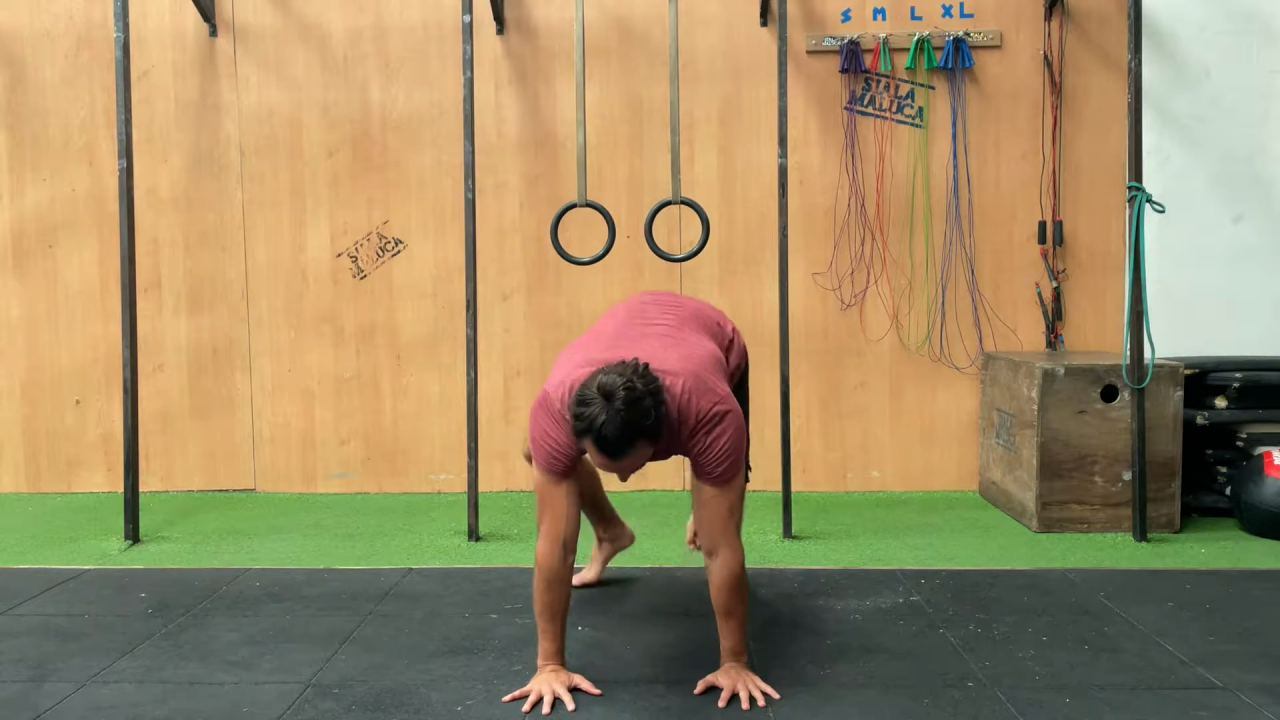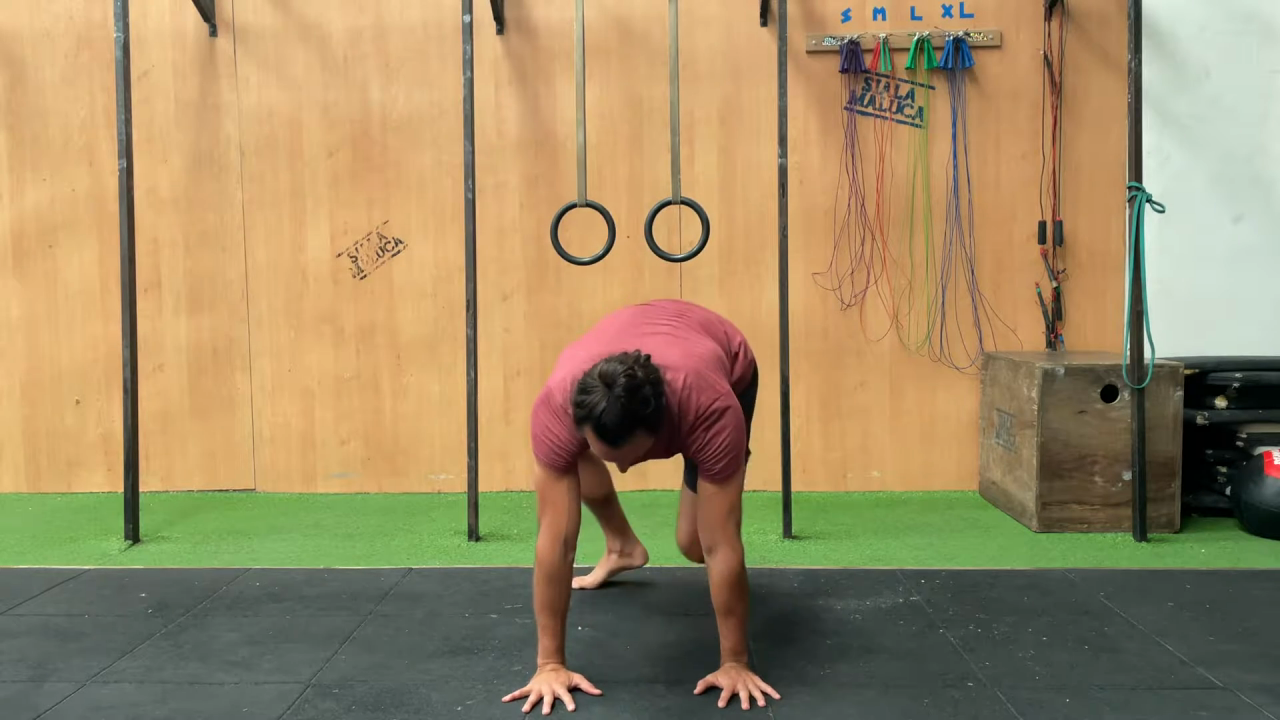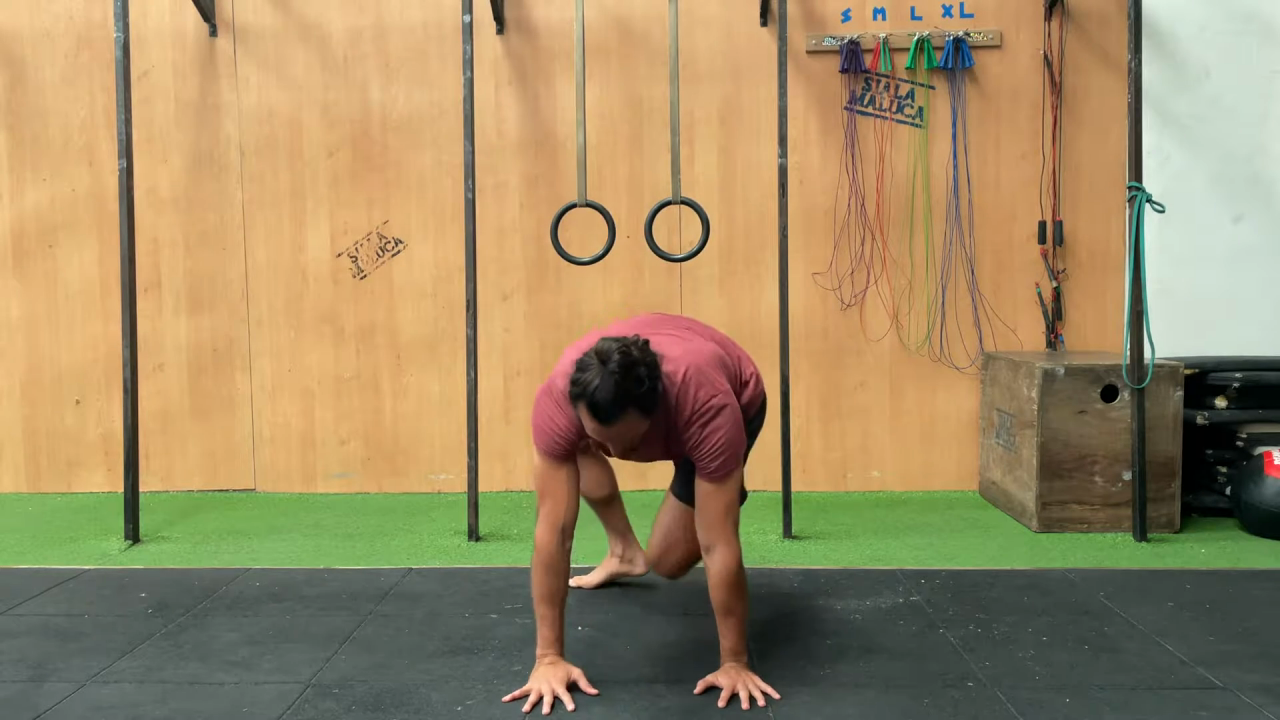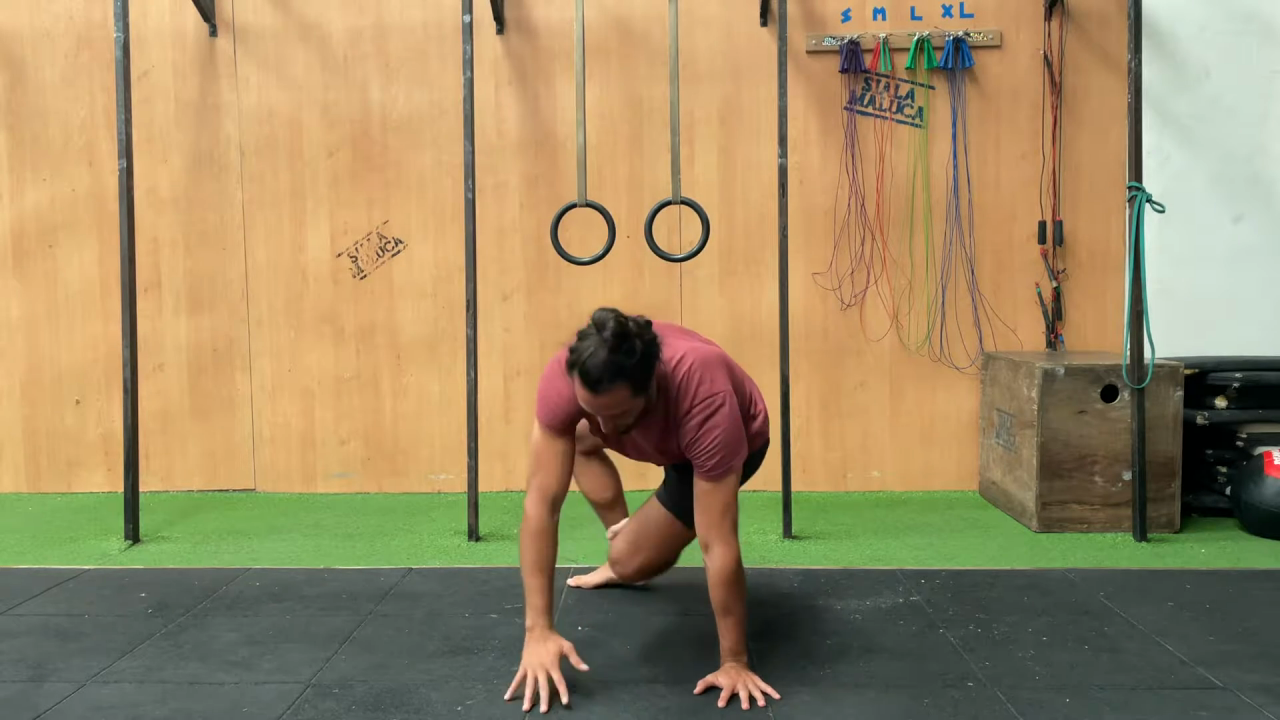
dt=0.1s
person 1, frame 1
left shoulder: (711, 411)
right shoulder: (556, 407)
left elbow: (722, 549)
right elbow: (554, 543)
left wrist: (734, 663)
right wrist: (550, 664)
left knee: (709, 537)
right knee: (538, 454)
left ankle: (707, 514)
right ankle: (610, 535)
person 1, frame 2
left shoulder: (710, 407)
right shoulder: (559, 403)
left elbow: (720, 548)
right elbow: (556, 539)
left wrist: (735, 663)
right wrist: (549, 662)
left hip: (729, 368)
left knee: (696, 544)
right ankle: (622, 546)
person 1, frame 3
left shoulder: (709, 408)
right shoulder: (561, 397)
left elbow: (718, 547)
right elbow: (553, 528)
left wrist: (734, 663)
right wrist: (548, 654)
left hip: (736, 397)
left knee: (664, 561)
right ankle: (623, 552)
person 1, frame 4
left shoulder: (706, 401)
right shoulder: (567, 376)
left elbow: (717, 545)
right elbow: (542, 503)
left wrist: (734, 663)
right wrist: (538, 630)
left hip: (742, 434)
left knee: (630, 562)
right ankle: (624, 545)
